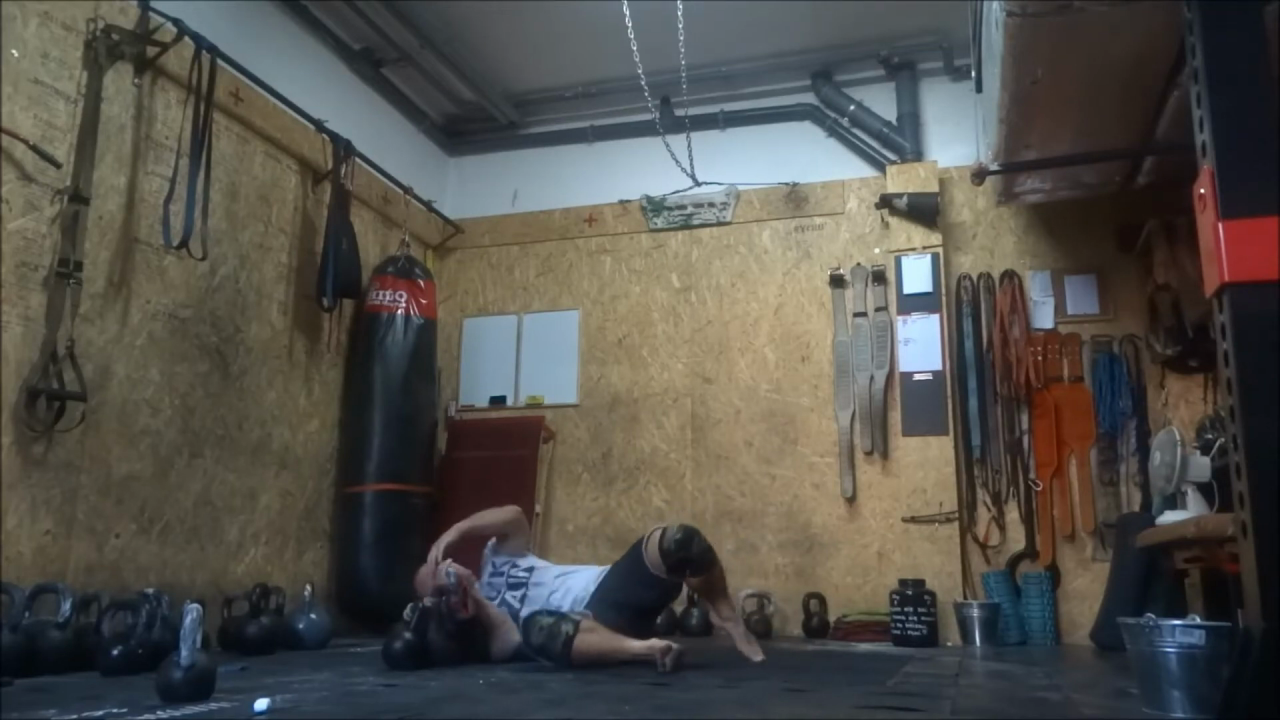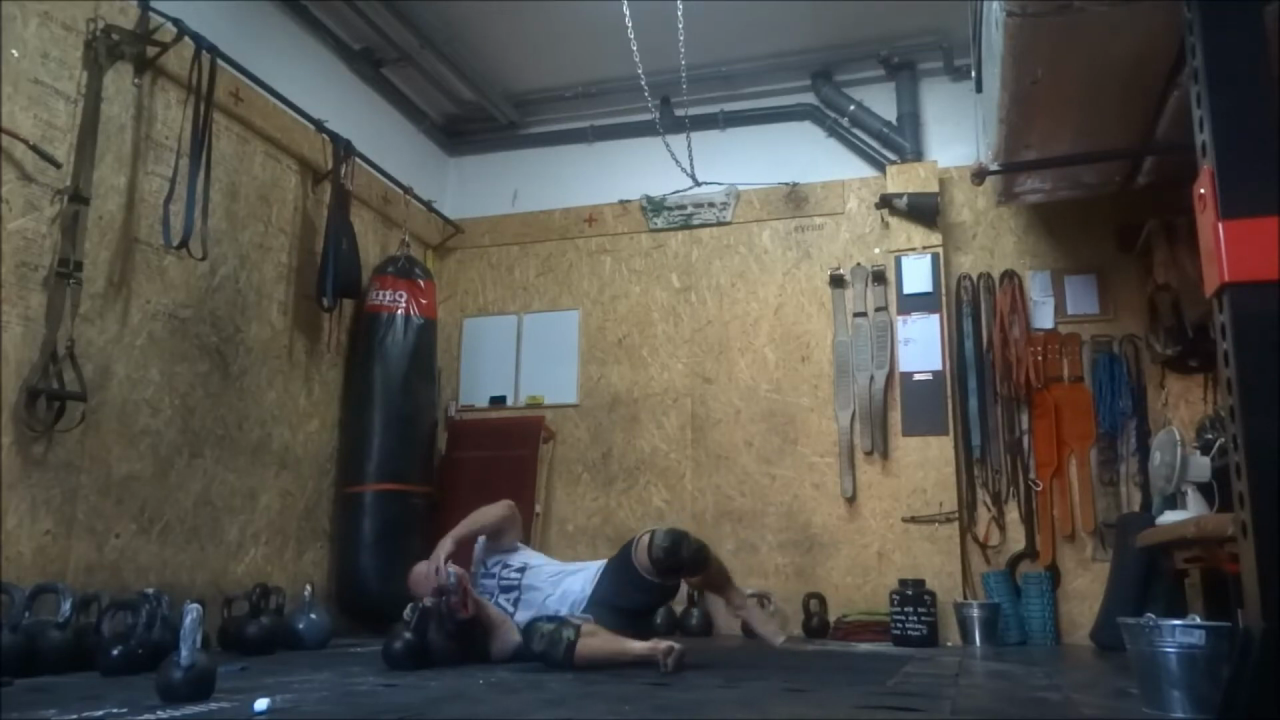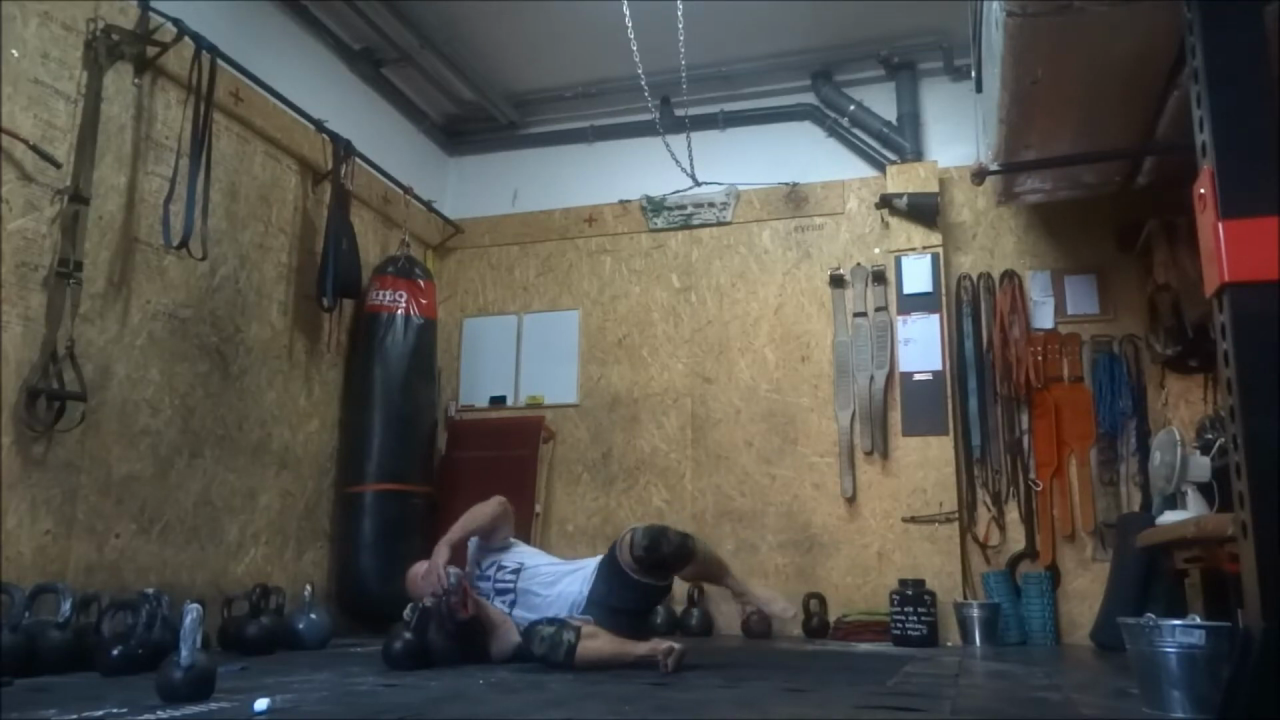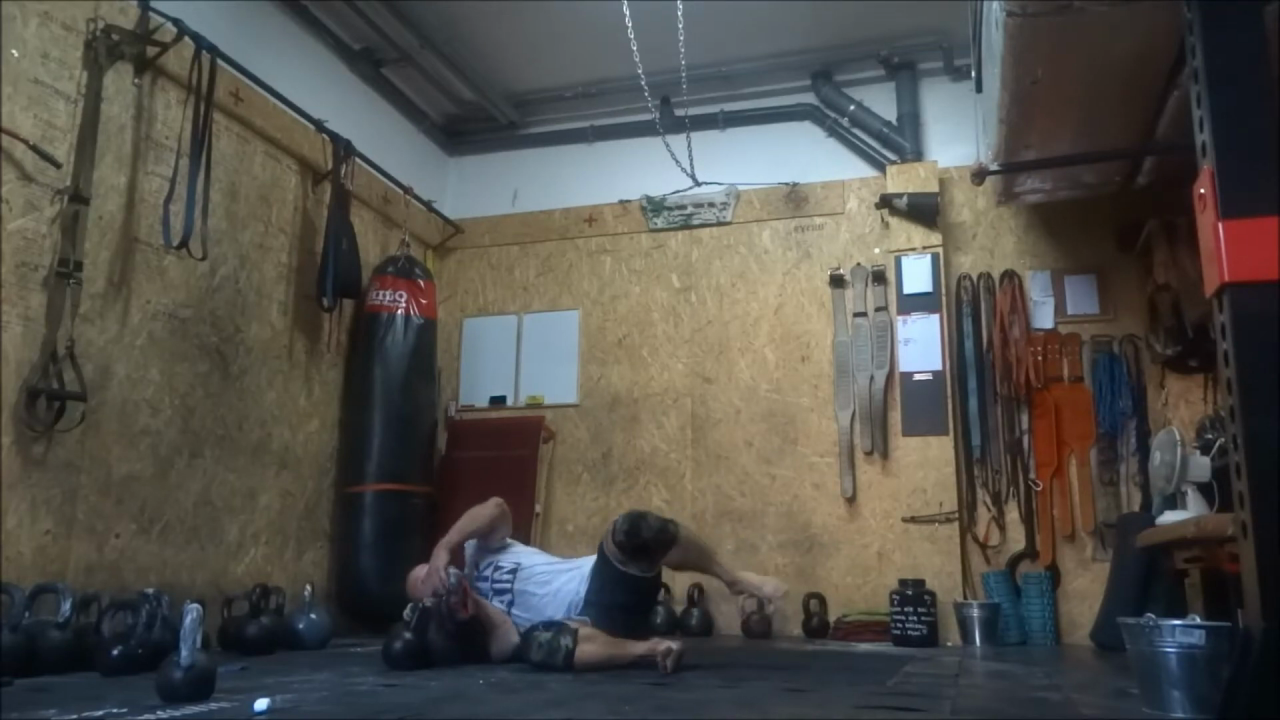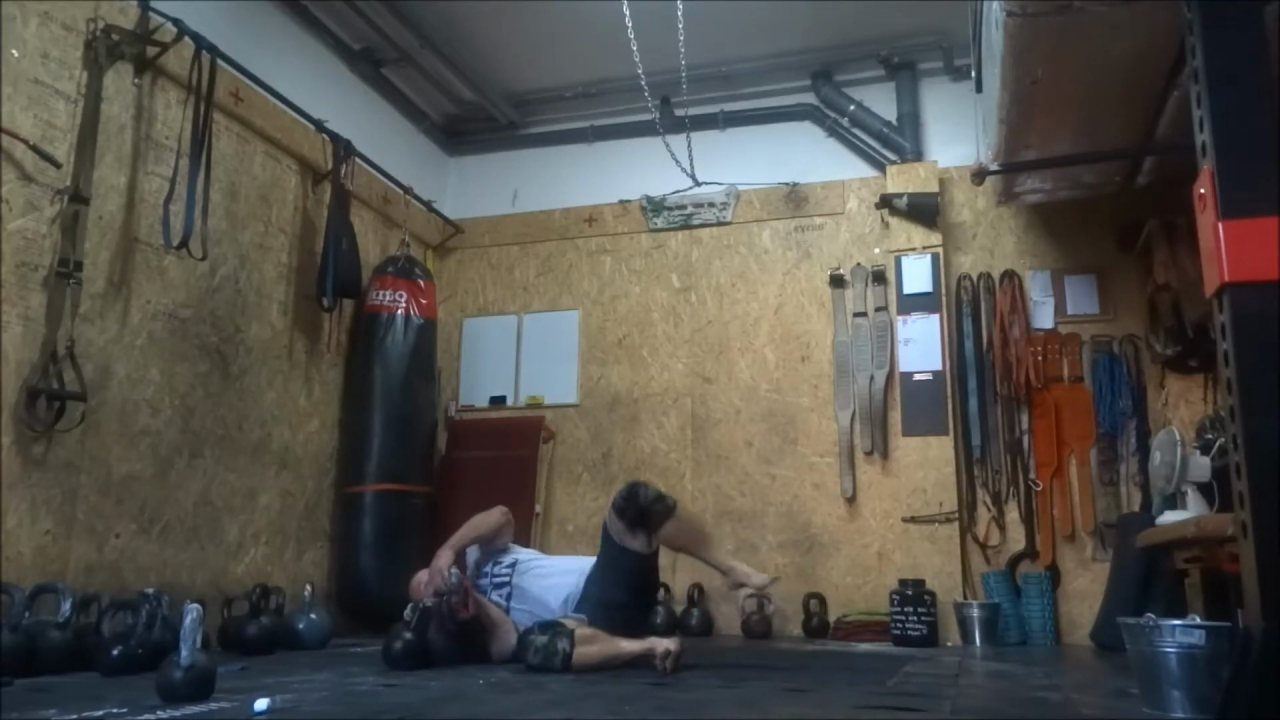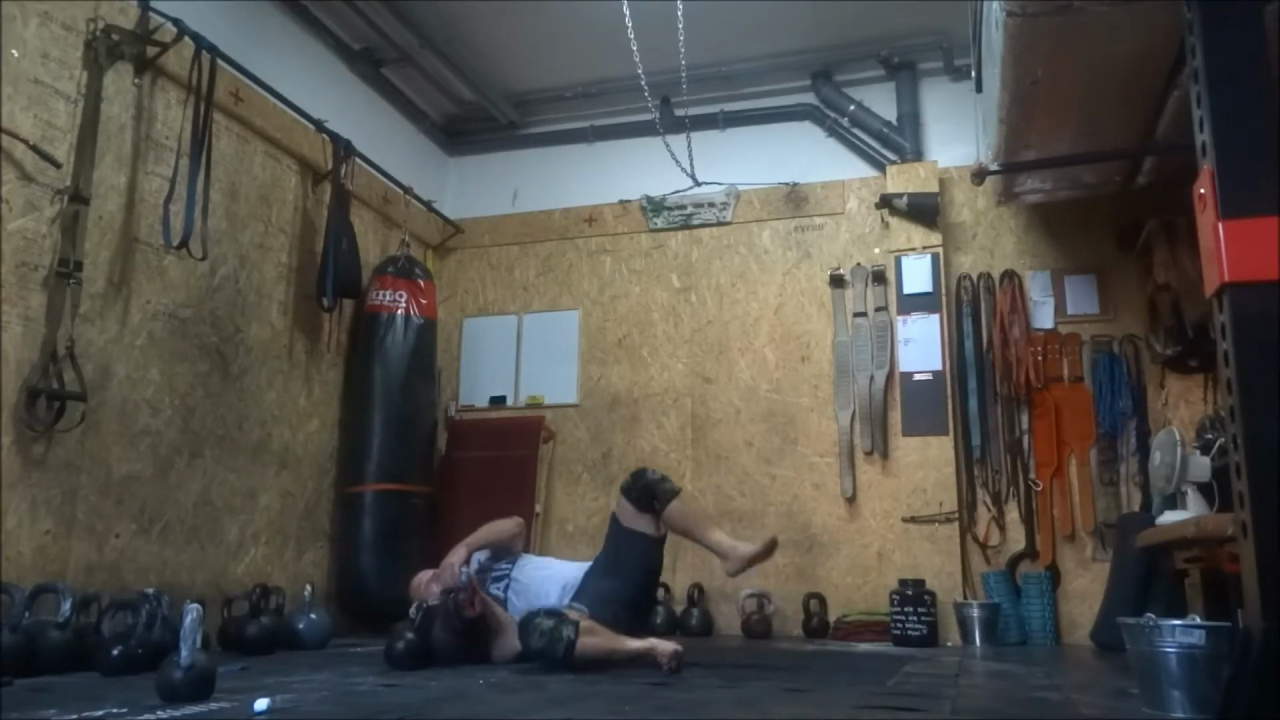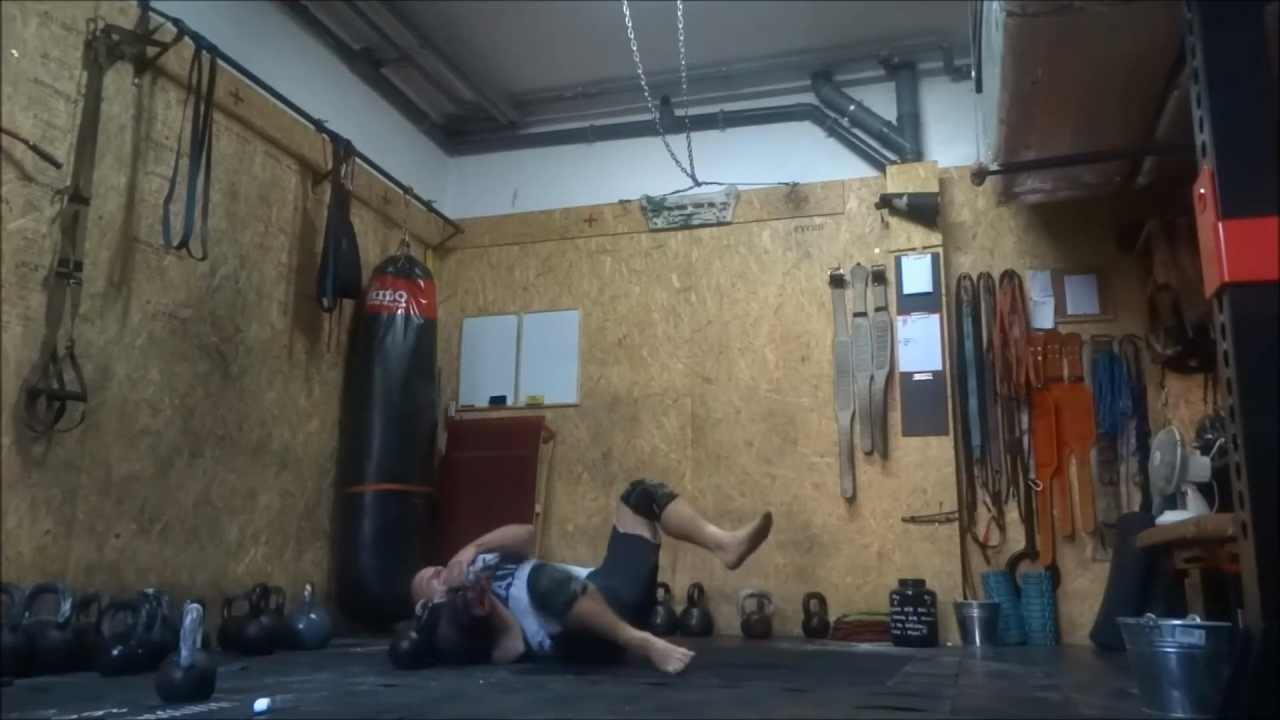
dt=0.1s
person 1, frame 1
left shoulder: (495, 565)
right shoulder: (474, 615)
left elbow: (514, 517)
right elbow: (509, 645)
left wrist: (457, 530)
right wrist: (465, 601)
left hip: (610, 586)
right hip: (588, 626)
left knee: (679, 543)
right knee: (539, 628)
left ankle: (727, 618)
right ankle: (644, 648)
person 1, frame 2
left shoulder: (490, 553)
right shoulder: (473, 613)
left elbow: (507, 510)
right elbow: (509, 645)
left wrist: (450, 538)
right wrist: (469, 603)
left hip: (608, 582)
right hip: (591, 622)
left knee: (668, 546)
right knee: (540, 636)
left ankle: (738, 602)
right ankle: (649, 648)
person 1, frame 3
left shoulder: (483, 553)
right shoulder: (474, 613)
left elbow: (499, 506)
right elbow: (509, 646)
left wrist: (445, 542)
right wrist: (470, 604)
left hip: (605, 580)
right hip: (591, 623)
left knee: (649, 542)
right knee: (541, 638)
left ankle: (741, 589)
right ankle: (650, 648)
person 1, frame 4
left shoulder: (478, 555)
right shoulder: (466, 608)
left elbow: (497, 509)
right elbow: (508, 645)
left wrist: (442, 546)
right wrist: (470, 601)
left hip: (602, 581)
right hip: (591, 620)
left knee: (635, 529)
right knee: (541, 641)
left ankle: (736, 579)
right ankle: (650, 648)
person 1, frame 5
left shoulder: (479, 558)
right shoulder: (466, 608)
left elbow: (501, 516)
right elbow: (506, 648)
left wrist: (447, 548)
right wrist: (470, 602)
left hip: (603, 579)
right hip: (588, 618)
left knee: (635, 499)
right knee: (536, 645)
left ankle: (730, 569)
right ankle: (647, 647)
person 1, frame 6
left shoulder: (480, 562)
right shoulder: (460, 615)
left elbow: (515, 527)
right elbow: (508, 649)
left wrist: (462, 547)
right wrist: (476, 604)
left hip: (602, 582)
right hip: (580, 613)
left knee: (642, 485)
right knee: (537, 627)
left ankle: (729, 552)
right ankle: (645, 647)
person 1, frame 7
left shoulder: (482, 564)
right shoulder: (460, 611)
left elbow: (524, 535)
right elbow: (510, 649)
left wrist: (472, 549)
right wrist: (479, 600)
left hip: (605, 590)
right hip: (574, 630)
left knee: (641, 496)
right knee: (546, 579)
left ankle: (726, 545)
right ankle: (644, 644)
